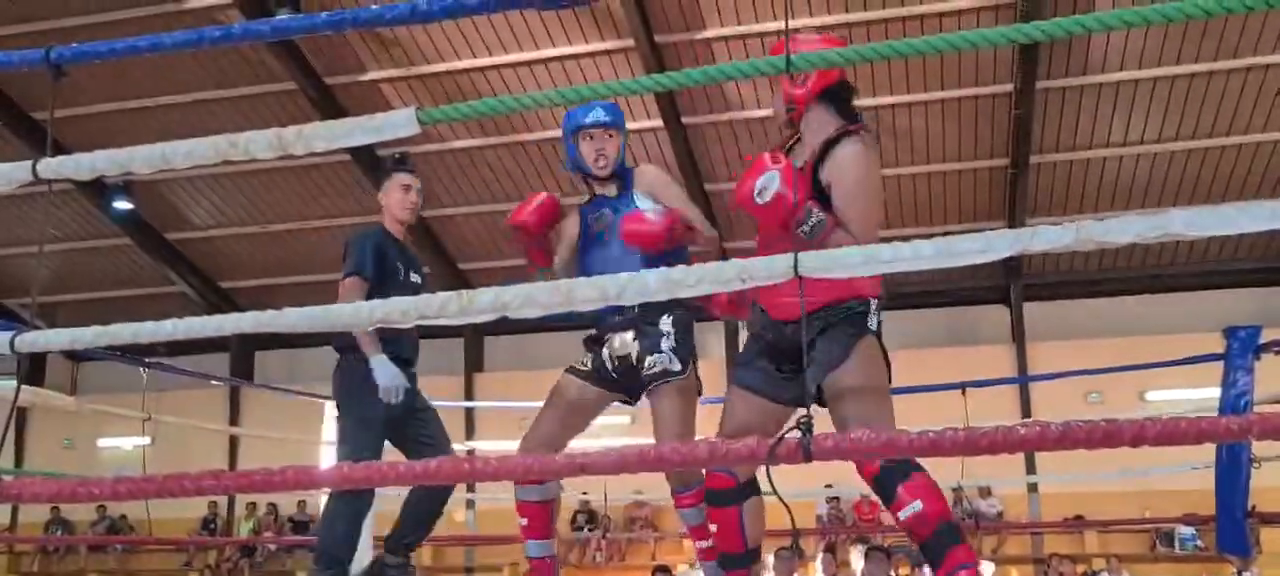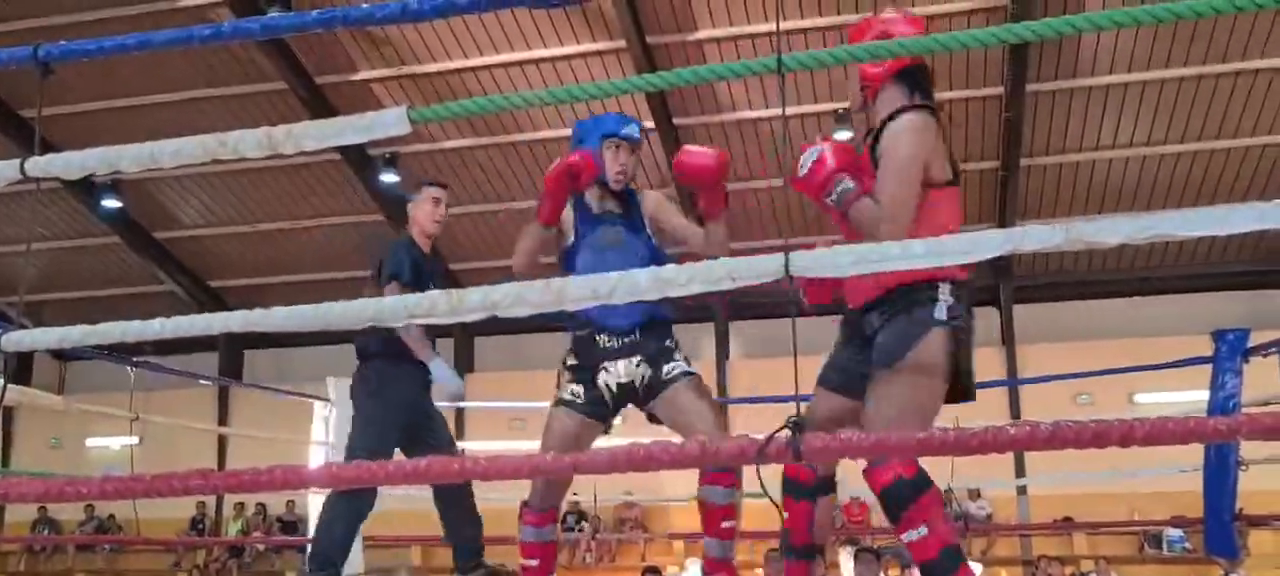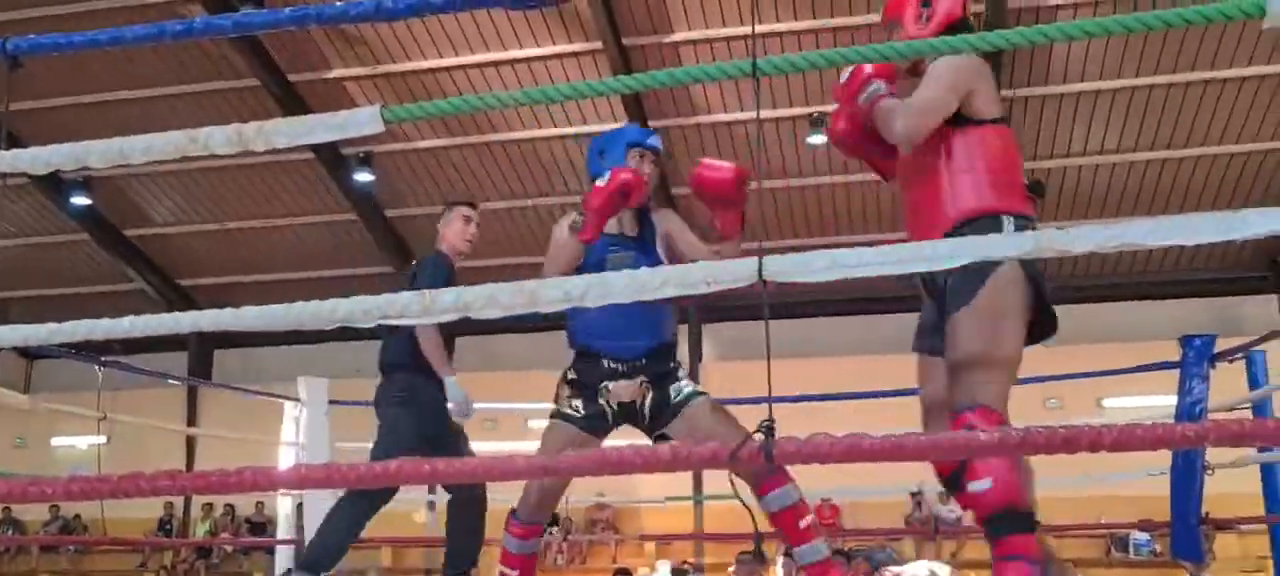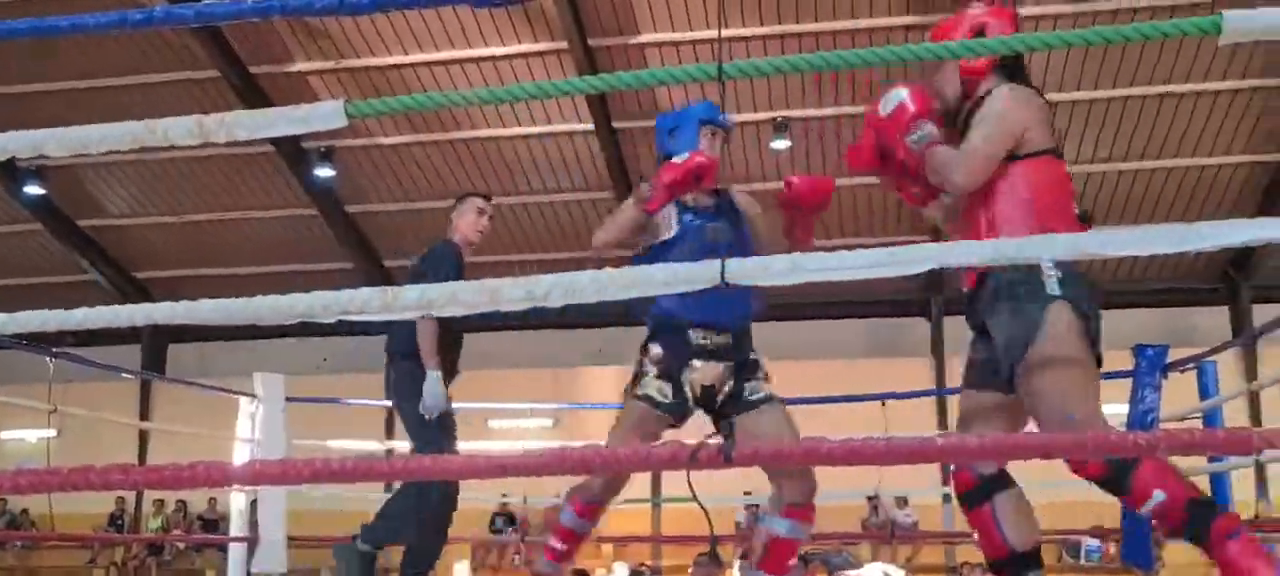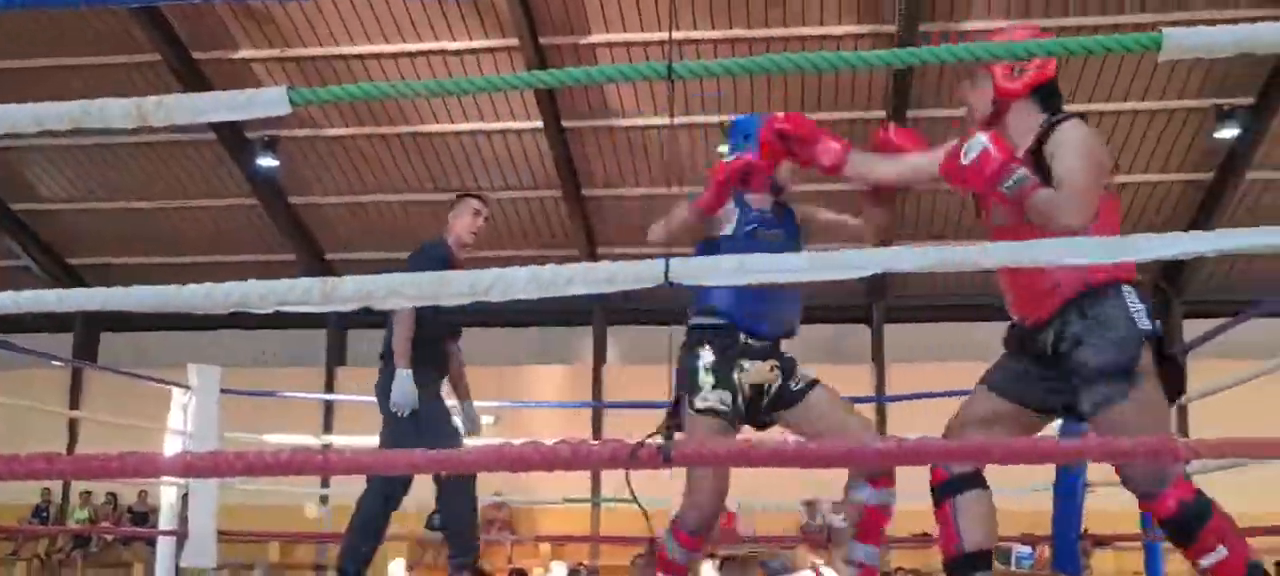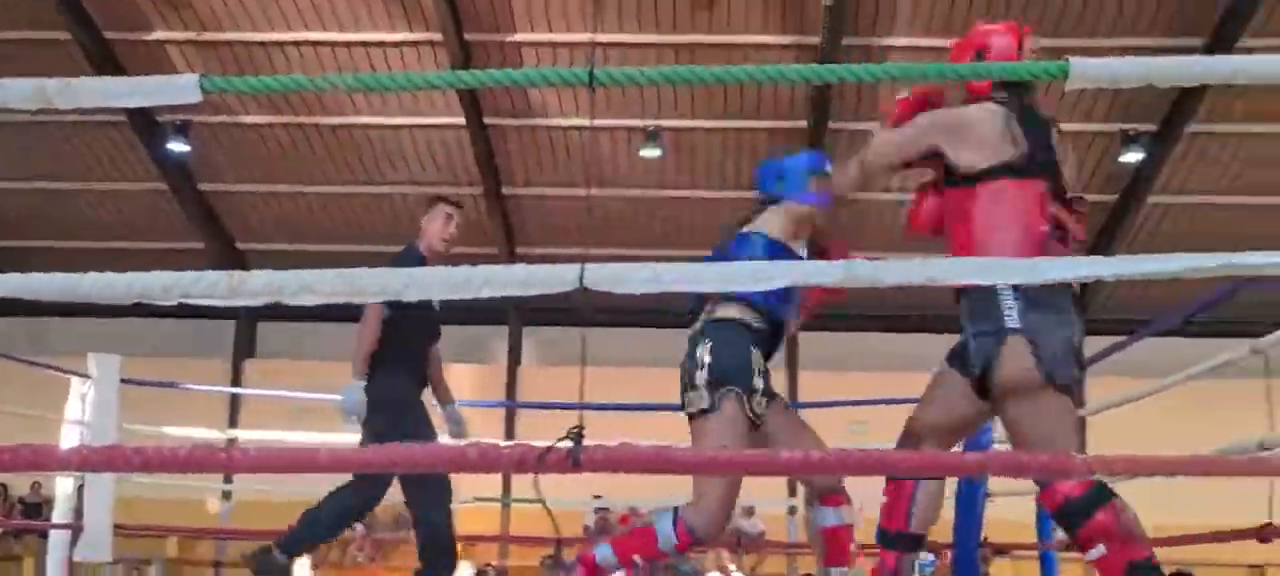
dt=0.2s
person 1, frame 1
left shoulder: (850, 152)
right shoulder: (796, 152)
left elbow: (862, 247)
left wrist: (797, 212)
right wrist: (747, 283)
left hip: (841, 322)
right hip: (780, 327)
left knee: (873, 453)
right knee: (728, 472)
person 1, frame 2
left shoulder: (912, 126)
right shoulder: (887, 133)
left elbow: (891, 229)
left wrist: (833, 185)
left hip: (921, 312)
right hip: (876, 321)
left knee: (886, 465)
right knee: (805, 459)
person 1, frame 3
left shoulder: (958, 65)
right shoulder: (939, 96)
left elbow: (902, 127)
right elbow: (904, 164)
left wrist: (870, 87)
right wrist: (856, 129)
right hip: (953, 271)
left knee: (974, 418)
right knee: (947, 440)
person 1, frame 4
left shoulder: (1009, 102)
right shoulder: (976, 125)
left elbow: (960, 178)
right elbow: (950, 214)
left wrist: (917, 129)
right wrist: (895, 164)
left hip: (1037, 288)
right hip: (1003, 307)
right knee: (974, 463)
person 1, frame 5
left shoulder: (1074, 136)
right shoulder: (981, 144)
left elbow: (1073, 218)
right elbow: (889, 170)
left wrist: (1004, 175)
right wrist: (816, 145)
left hip: (1102, 320)
right hip: (1044, 339)
left knee: (1155, 484)
right knee: (953, 457)
person 1, frame 6
left shoulder: (966, 122)
right shoulder: (1033, 133)
left elbow: (869, 166)
right wrist: (943, 211)
left hip: (1013, 312)
right hip: (1019, 313)
left knee: (1060, 480)
right knee: (919, 443)
person 2, frame 1
left shoulder: (648, 179)
right shoulder: (578, 213)
left elbow: (704, 231)
left wrist: (672, 229)
right wrist: (533, 240)
left hip: (659, 326)
right hip: (609, 336)
left knee: (679, 462)
right knee: (533, 452)
person 2, frame 2
left shoulder: (648, 202)
right shoulder: (564, 214)
left elbow: (714, 250)
right elbow: (521, 268)
left wrist: (714, 197)
right wrist: (552, 203)
left hip: (654, 349)
right hip: (591, 355)
right knee: (544, 491)
person 2, frame 3
left shoulder: (659, 221)
right shoulder: (573, 226)
right elbow: (554, 277)
left wrist: (729, 214)
right wrist: (593, 219)
left hip: (657, 376)
right hip: (590, 379)
left knee: (761, 461)
right knee: (537, 502)
person 2, frame 4
left shoulder: (736, 205)
right shoulder: (658, 201)
right elbow: (601, 244)
left wrist: (804, 221)
right wrist: (654, 198)
left hip: (734, 360)
right hip: (673, 359)
left knee: (798, 485)
right knee: (601, 482)
person 2, frame 5
left shoulder: (792, 212)
right shoulder: (720, 204)
left elbow: (866, 231)
right elbow: (659, 236)
right wrist: (711, 196)
left hip: (769, 360)
right hip: (716, 353)
right knee: (703, 506)
person 2, frame 6
right shoulder: (784, 214)
left wrist: (815, 292)
left hip: (741, 362)
right hip: (727, 351)
left knee: (827, 483)
right knee: (708, 517)
person 3, frame 1
left shoulder: (410, 260)
right shoulder: (368, 241)
right elbow: (350, 300)
right wrist: (379, 359)
left hip: (400, 380)
right hip: (366, 373)
person 3, frame 2
left shoulder: (427, 265)
right shoulder: (402, 252)
right wrist: (436, 362)
left hip: (413, 385)
right hip: (386, 378)
left knee: (452, 477)
person 3, frame 3
left shoulder: (442, 273)
right shoulder: (435, 265)
right elbow: (423, 319)
right wrist: (451, 379)
left hip: (426, 395)
right hip: (410, 389)
left knee: (470, 488)
right knee: (380, 484)
person 3, frame 4
left shoulder: (449, 265)
right shoulder: (444, 257)
right elbow: (425, 310)
left wrist: (440, 388)
right wrist: (434, 377)
left hip: (419, 385)
right hip: (416, 380)
left knee: (437, 479)
right knee: (438, 473)
person 3, frame 5
left shoulder: (452, 272)
right shoulder: (433, 255)
left elbow: (450, 349)
right elbow: (405, 308)
left wrist: (467, 403)
right wrist: (403, 371)
left hip: (419, 385)
right hip: (409, 380)
left knee: (388, 484)
right knee: (456, 470)
person 3, frame 6
right shoulder: (406, 265)
left elbow: (429, 353)
right elbow: (372, 317)
left wrist: (449, 407)
right wrist: (358, 382)
left hip: (400, 393)
right hip: (387, 388)
left knee: (367, 487)
right knee: (431, 482)
